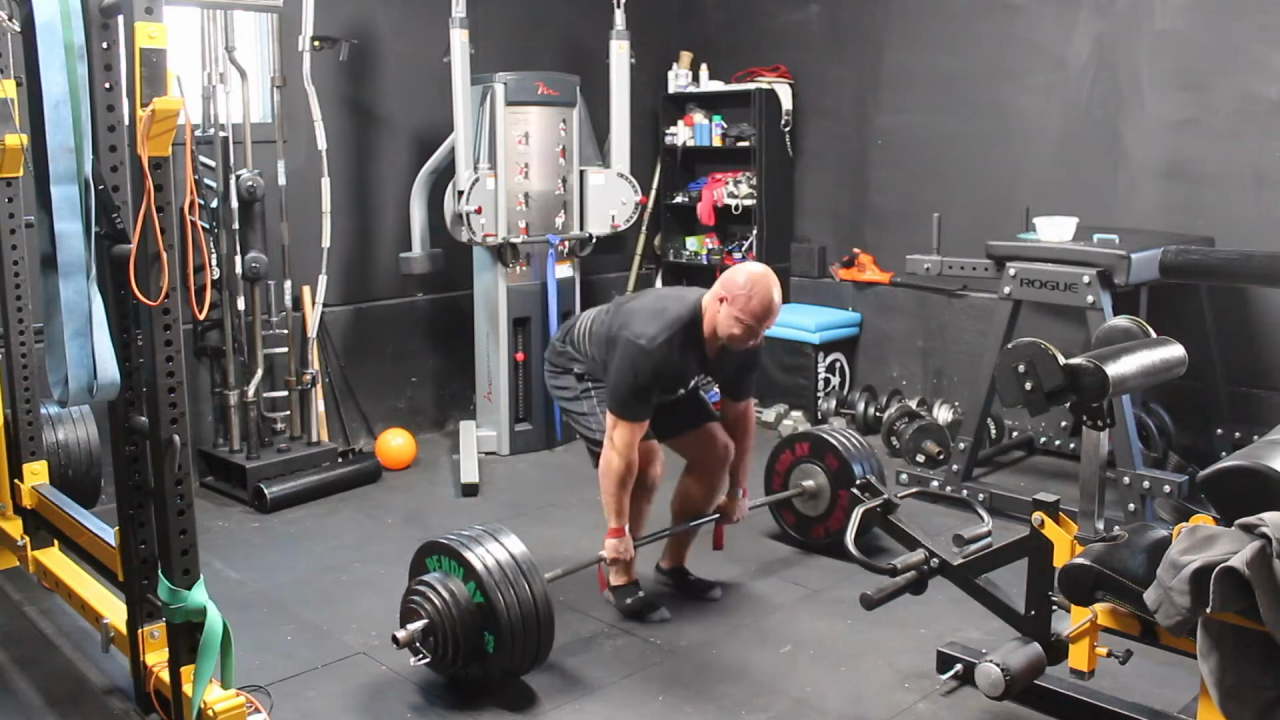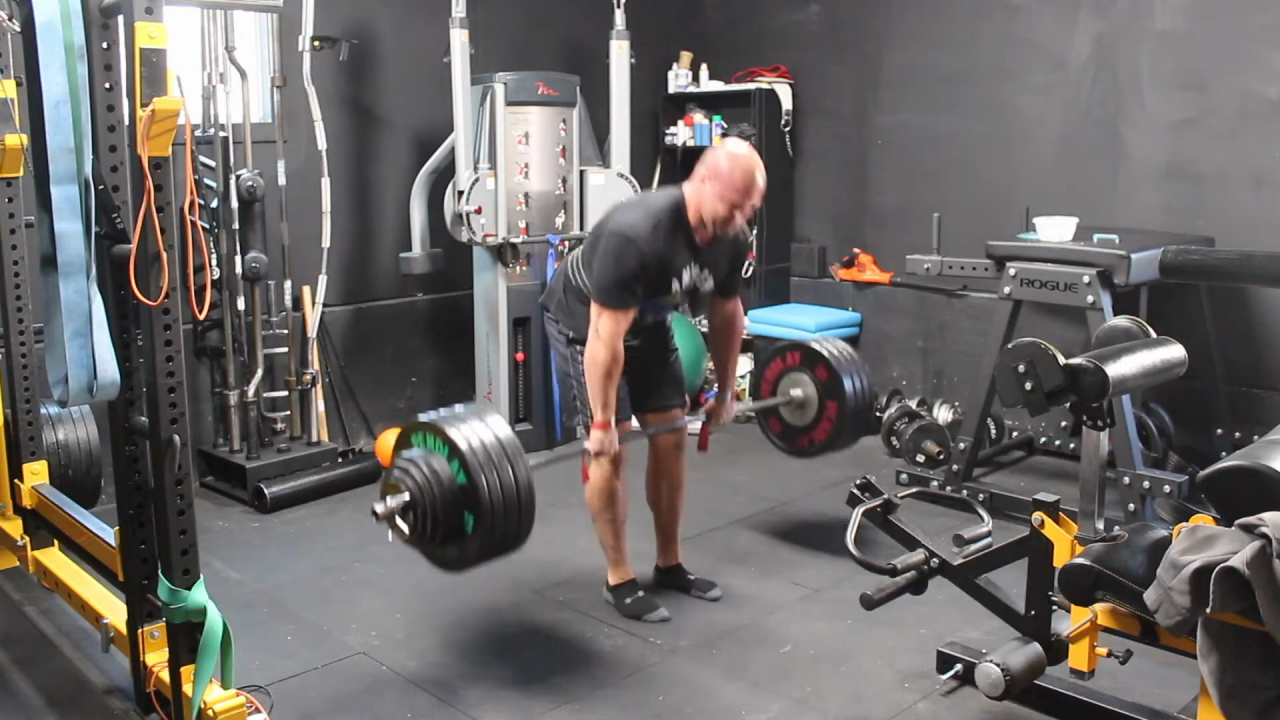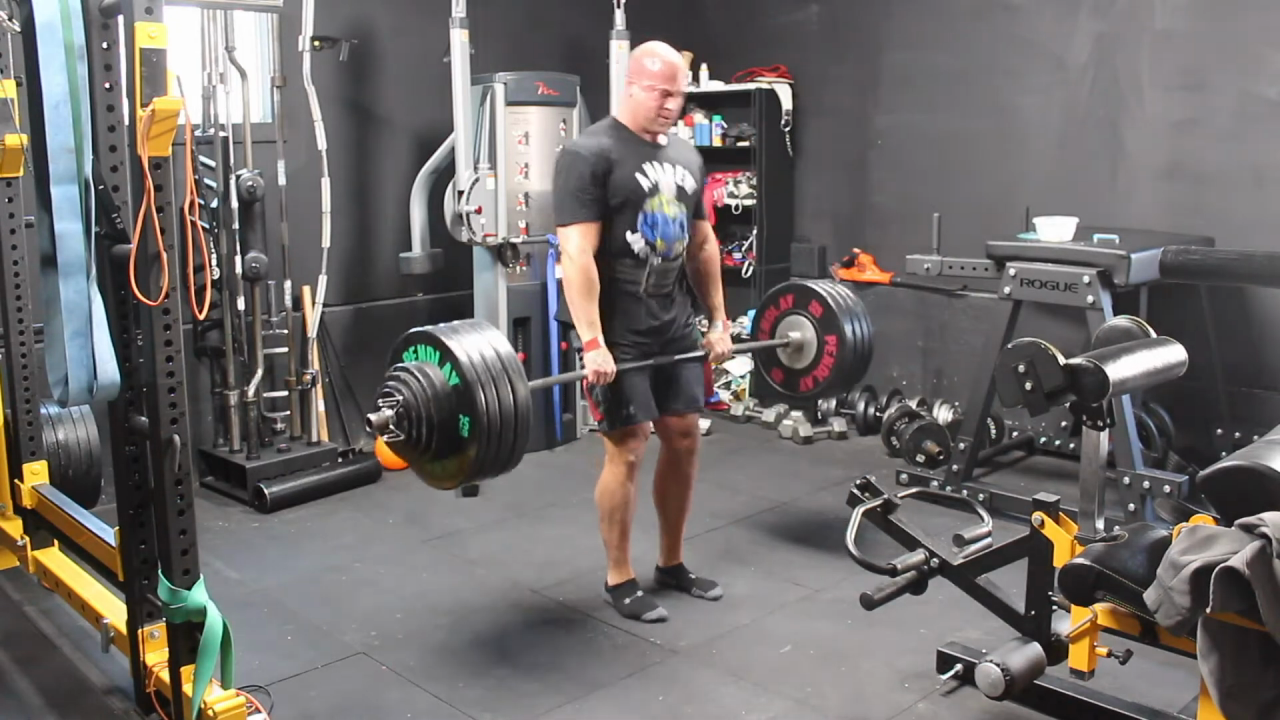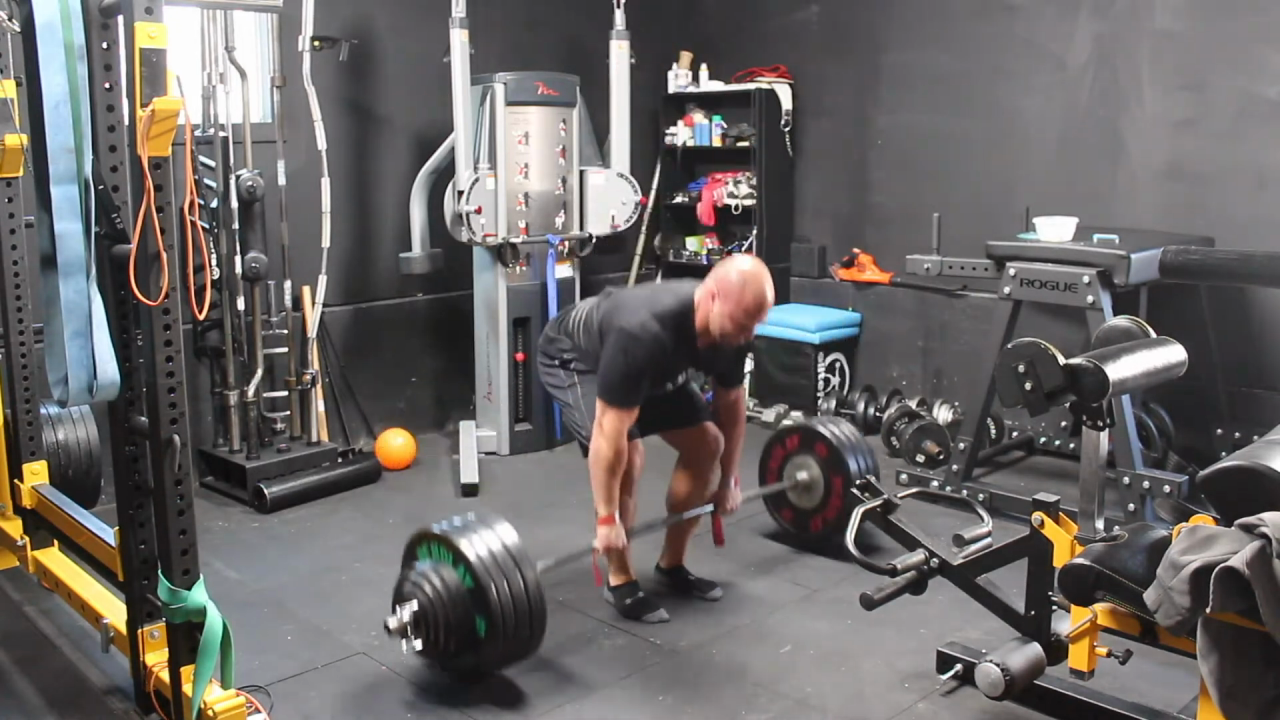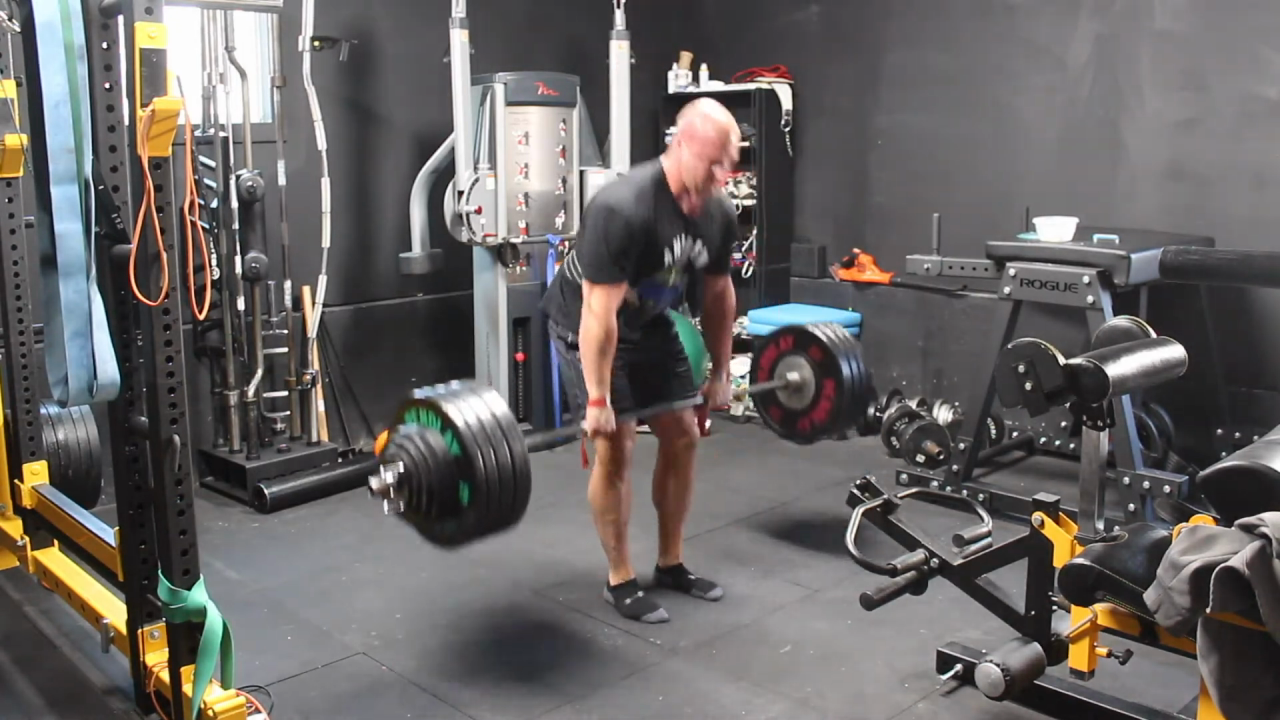
dt=0.7s
person 1, frame 1
left shoulder: (741, 340)
right shoulder: (650, 343)
left elbow: (739, 412)
right elbow: (621, 443)
left wrist: (737, 491)
right wrist: (616, 531)
right hip: (581, 369)
left knee: (718, 451)
right knee: (646, 464)
left ankle: (673, 565)
right ankle: (621, 579)
person 1, frame 2
left shoulder: (729, 240)
right shoulder: (635, 235)
left elbow: (727, 316)
right elbow: (606, 337)
left wrist: (725, 393)
right wrist: (601, 424)
left hip: (648, 326)
right hip: (581, 322)
left knee: (670, 440)
right knee: (612, 452)
left ankle: (670, 565)
right ankle: (619, 580)
person 1, frame 3
left shoulder: (685, 155)
right shoulder: (588, 154)
left elbow: (703, 243)
right elbow: (577, 255)
left wrist: (718, 320)
right wrist: (593, 343)
left hip: (675, 326)
right hip: (617, 332)
left knee: (683, 443)
right knee: (626, 451)
left ankle: (672, 564)
right ankle: (619, 580)
person 1, frame 4
left shoulder: (732, 328)
right shoulder: (643, 331)
left elbow: (730, 404)
right elbow: (611, 432)
left wrist: (729, 480)
right wrist: (607, 519)
right hip: (575, 358)
left knee: (706, 444)
right knee: (627, 457)
left ankle: (671, 565)
right ankle: (620, 582)
person 1, frame 5
left shoulder: (719, 213)
right shoulder: (623, 208)
left elbow: (719, 294)
right elbow: (600, 311)
left wrist: (720, 373)
right wrist: (598, 401)
left hip: (650, 323)
right hip: (585, 317)
left knee: (682, 438)
right knee: (615, 447)
left ankle: (671, 564)
right ankle: (620, 580)
